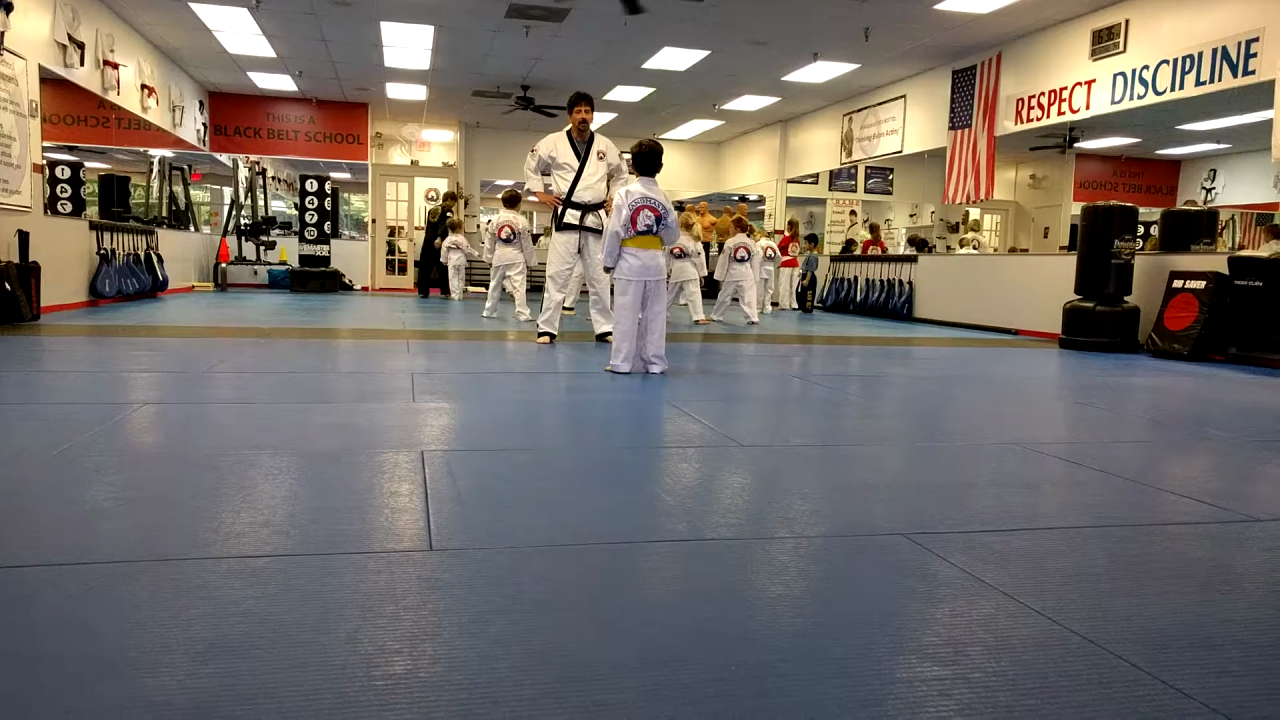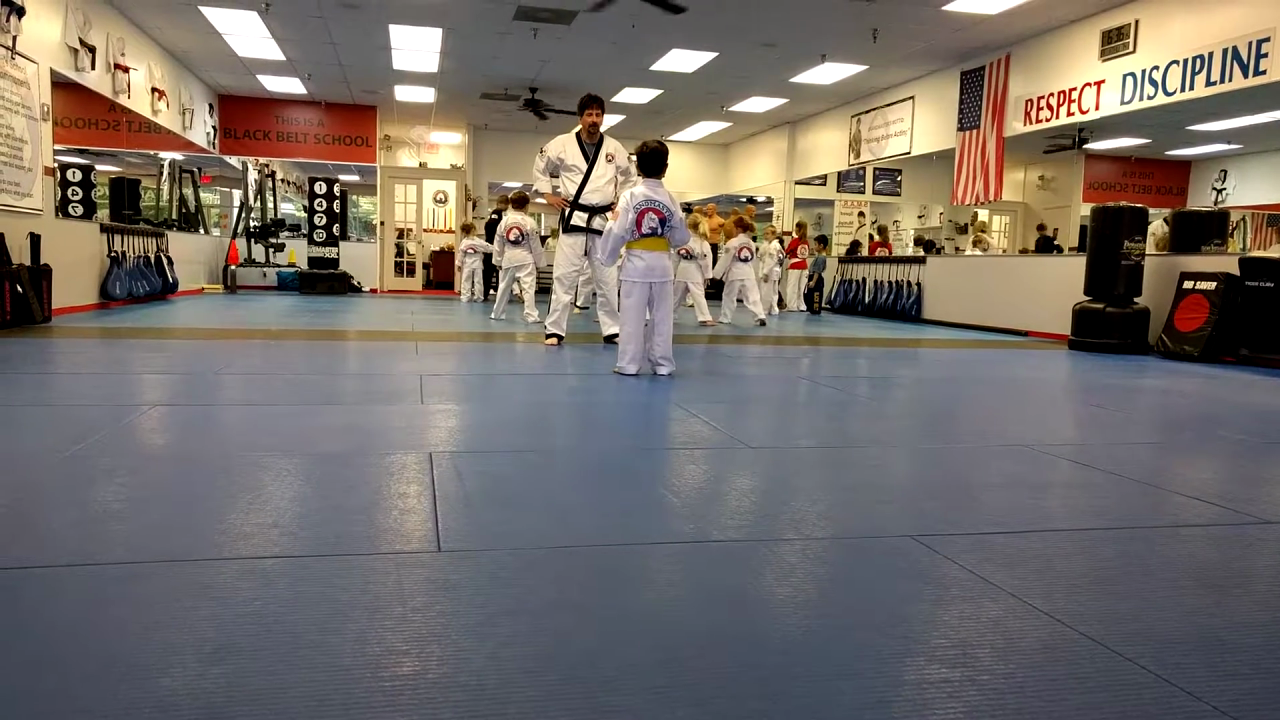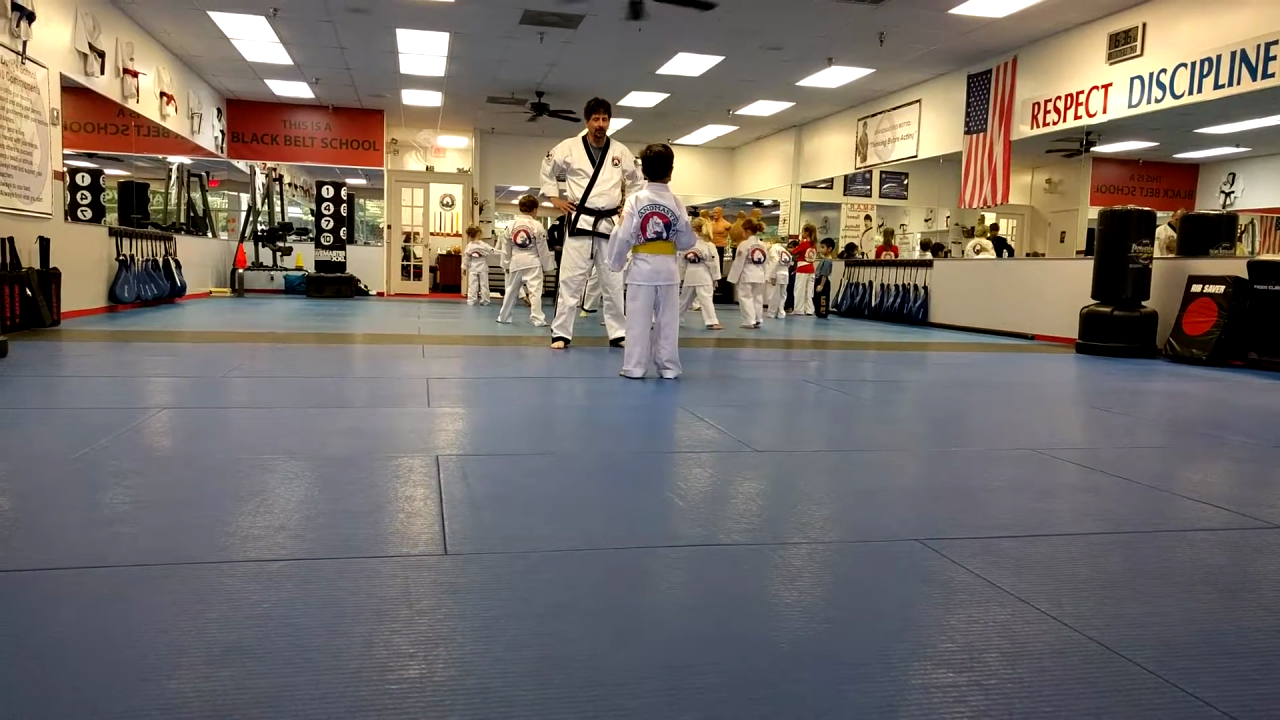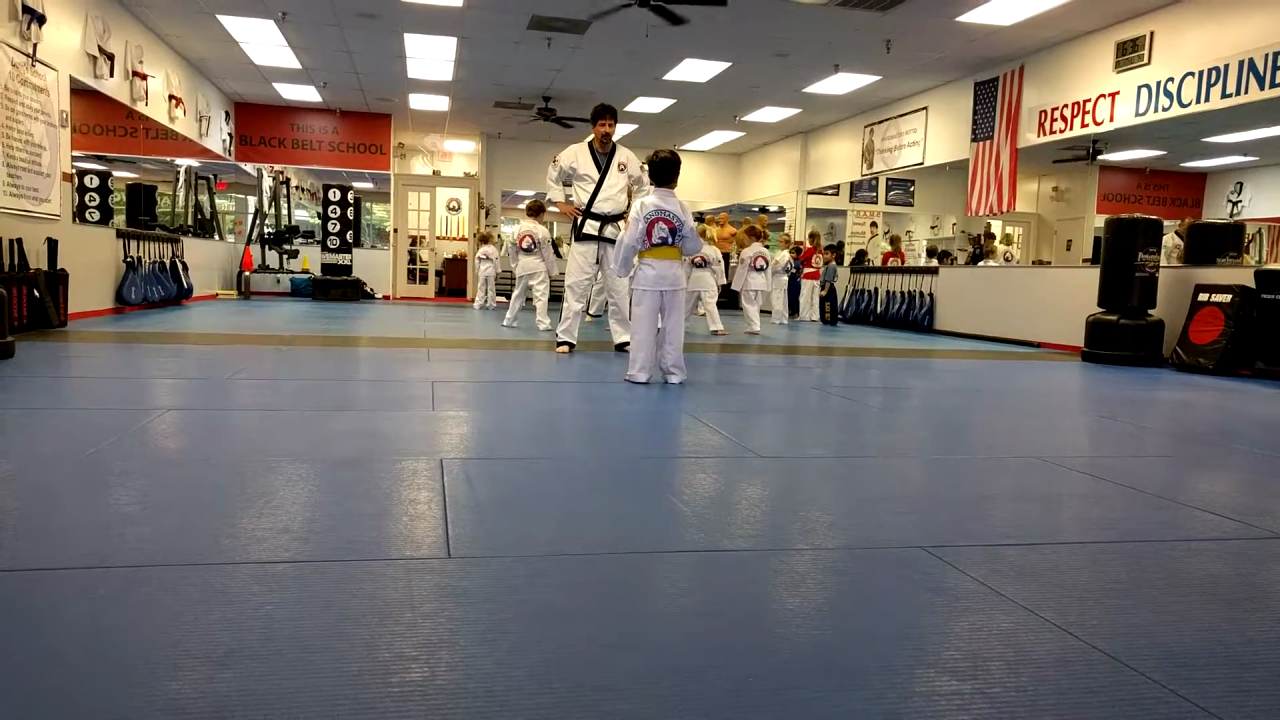
dt=1s
person 1, frame 1
left shoulder: (605, 145)
right shoulder: (553, 142)
left elbow: (621, 173)
right elbow: (531, 166)
right wrist: (540, 193)
left hip: (596, 218)
right hip: (567, 216)
left knee: (600, 278)
right knee: (557, 275)
left ankle: (604, 328)
right ankle: (547, 328)
person 1, frame 2
left shoulder: (615, 148)
right shoulder: (562, 143)
left elbow: (629, 177)
right elbow: (541, 167)
right wrist: (549, 195)
left hip: (604, 220)
right hip: (574, 218)
left knee: (608, 280)
right knee: (565, 277)
left ankle: (612, 330)
right ankle: (555, 330)
person 1, frame 3
left shoulder: (621, 151)
right shoulder: (569, 147)
left elbow: (636, 180)
right elbow: (547, 171)
right wrist: (555, 198)
left hip: (611, 223)
right hip: (580, 222)
left knee: (614, 283)
right knee: (571, 280)
left ankle: (618, 333)
right ankle: (561, 333)
person 1, frame 4
left shoulder: (626, 157)
right shoulder: (575, 153)
left elbow: (642, 186)
right elbow: (554, 176)
right wrist: (561, 203)
left hip: (616, 229)
right hip: (586, 227)
left knee: (619, 288)
right knee: (576, 285)
left ankle: (623, 338)
right ankle: (566, 337)
person 2, frame 1
left shoulder: (624, 194)
right shoulder: (664, 198)
left elbow: (614, 231)
right elbow: (672, 236)
left wrist: (608, 261)
left hip: (630, 261)
right hip: (656, 262)
left knee: (626, 315)
right knee: (655, 315)
left ankle: (622, 362)
right ankle: (654, 362)
person 2, frame 2
left shoulder: (630, 196)
right shoulder: (670, 199)
left elbow: (617, 232)
right elbow: (682, 238)
left wrist: (605, 257)
left hip: (636, 263)
right hip: (662, 264)
left knee: (633, 317)
right knee: (661, 317)
left ankle: (629, 363)
right ankle: (662, 363)
person 2, frame 3
left shoulder: (635, 200)
right shoulder: (676, 203)
left elbow: (623, 237)
right elbow: (687, 241)
left wrist: (615, 263)
left hip: (642, 268)
right hip: (668, 268)
left knee: (639, 320)
right knee: (667, 321)
left ankle: (635, 367)
right ankle: (668, 366)
person 2, frame 4
left shoulder: (642, 205)
right shoulder: (682, 208)
left elbow: (629, 242)
right elbow: (693, 246)
left wrist: (621, 270)
left hip: (648, 273)
right hip: (674, 273)
left knee: (644, 326)
right knee: (673, 326)
left ankle: (639, 371)
right ankle: (673, 372)
